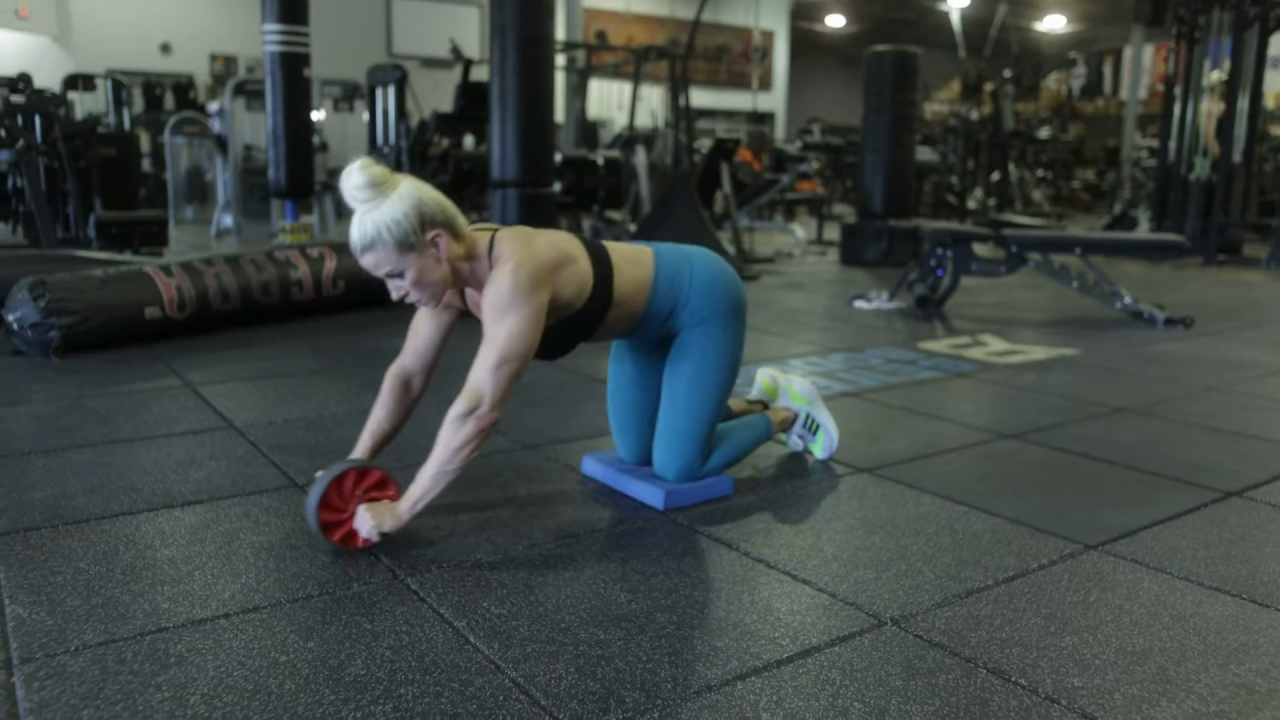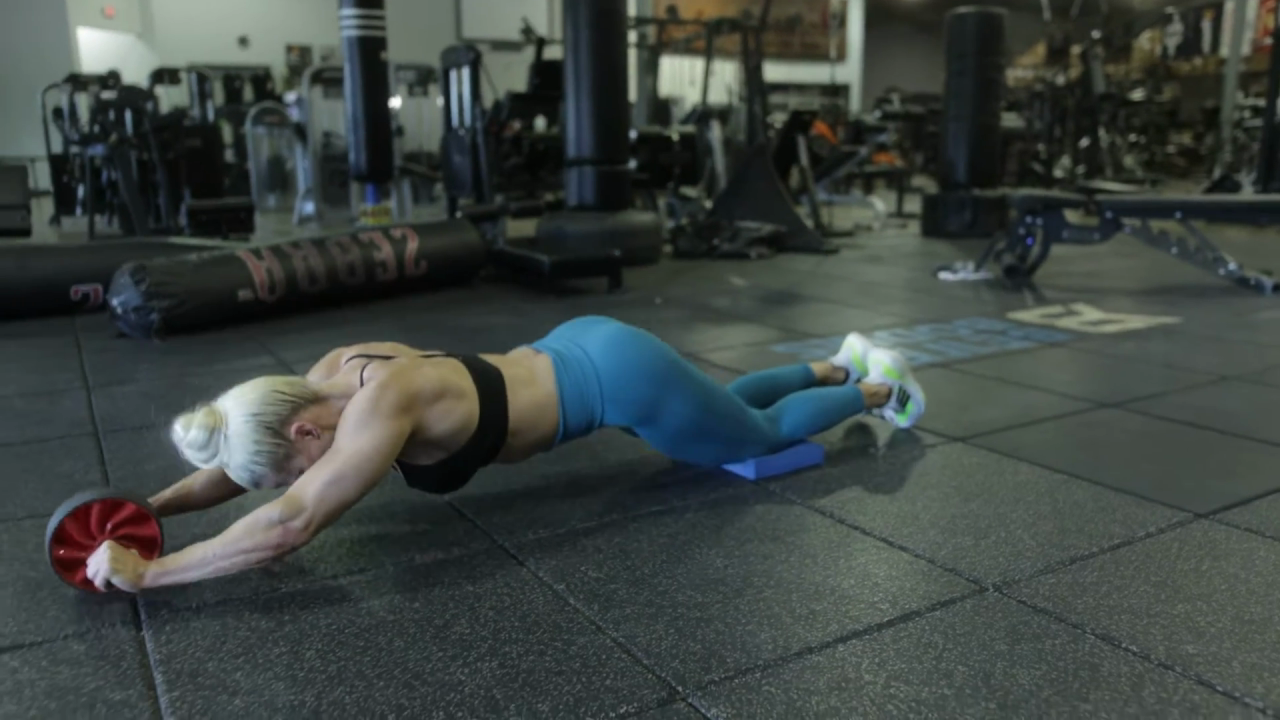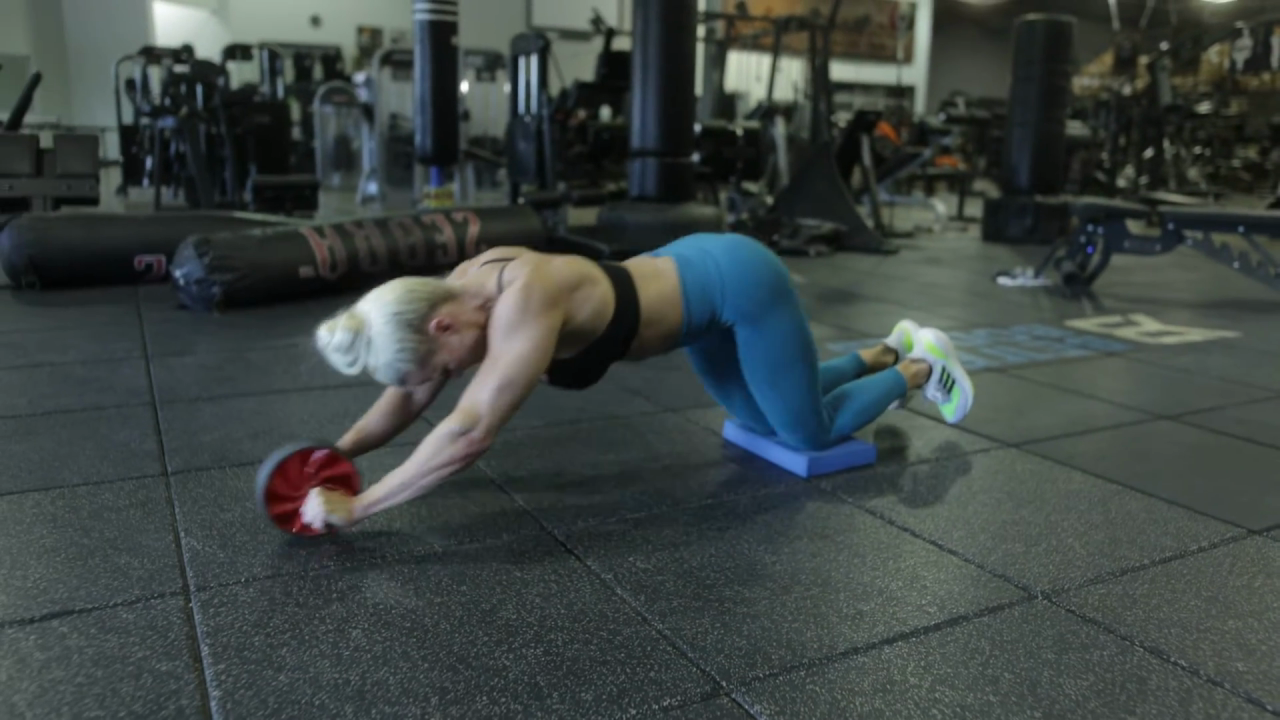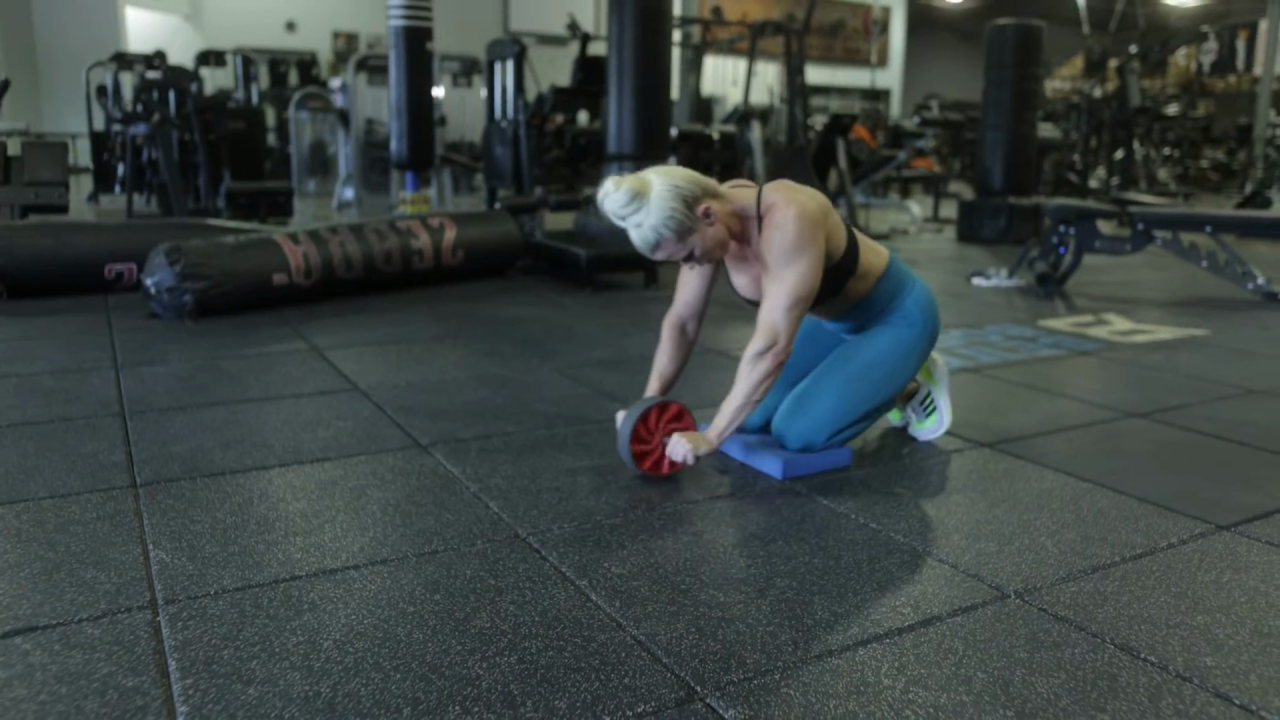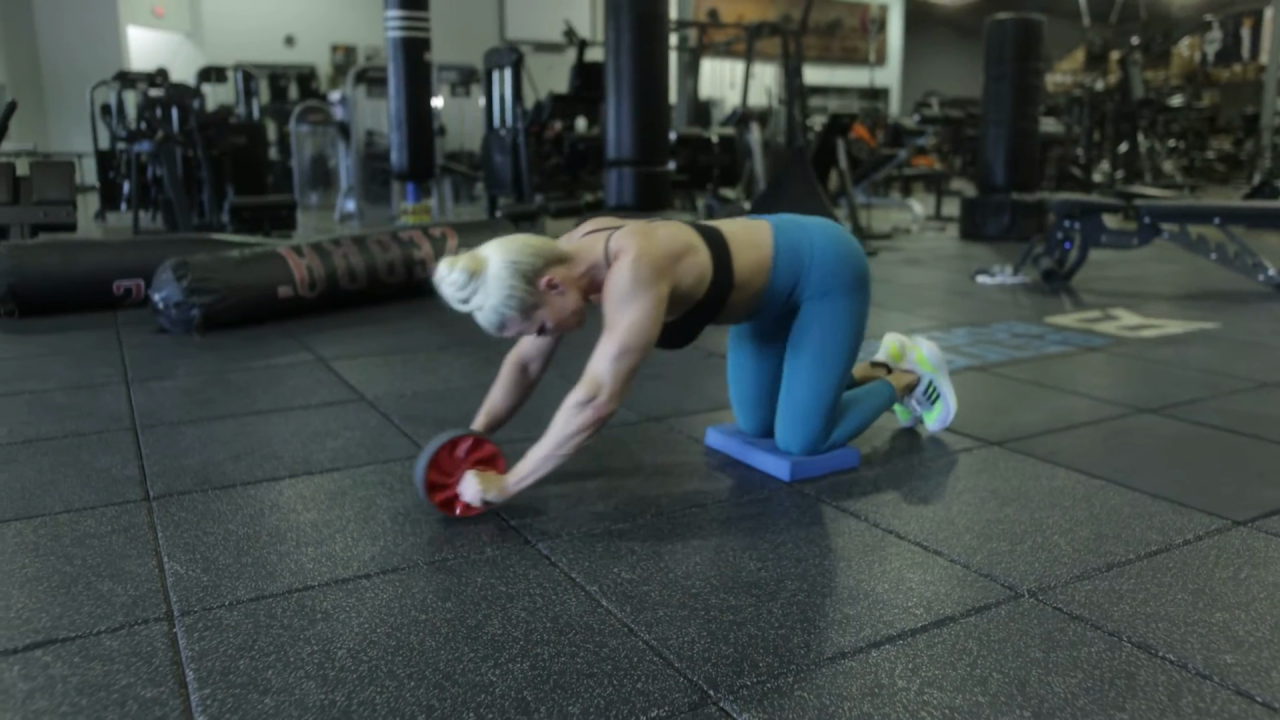
dt=1s
person 1, frame 1
left shoulder: (515, 273)
right shoulder: (453, 266)
left elbow: (479, 411)
right elbow: (407, 374)
left wrist: (400, 510)
right wrist: (356, 464)
left hip: (701, 297)
right hip: (650, 304)
left knee: (680, 468)
right knee: (639, 454)
left ankle: (785, 413)
right ankle: (755, 398)
person 1, frame 2
left shoulder: (382, 404)
right shoulder: (335, 377)
left elbow: (287, 525)
right elbow: (247, 460)
left wrist: (146, 571)
right wrist: (153, 503)
left hip: (618, 377)
right hip: (581, 354)
left knee: (762, 434)
right knee: (725, 405)
left ankle: (877, 387)
right ankle: (838, 365)
person 1, frame 3
left shoulder: (523, 300)
right shoulder: (461, 289)
left elbow: (468, 435)
right elbow: (409, 394)
left wrist: (355, 508)
right wrist: (339, 452)
left hip: (743, 285)
right hip: (700, 281)
left knee: (807, 435)
right knee: (764, 421)
left ankle: (920, 368)
right ankle: (885, 352)
person 1, frame 4
left shoulder: (789, 219)
right shoulder: (711, 214)
left elbow: (772, 346)
right elbow: (681, 320)
left wrist: (711, 437)
left hip: (897, 318)
left knee: (796, 434)
right knee: (750, 418)
left ankle: (908, 387)
right ankle: (879, 383)
person 1, frame 5
left shoulder: (634, 270)
right shoulder: (569, 257)
left elbow: (596, 402)
right elbow: (524, 363)
left wrist: (506, 483)
right wrist: (473, 438)
left hip: (823, 269)
right hip: (769, 273)
left knee: (803, 439)
right knee: (758, 426)
left ankle: (907, 377)
right ankle: (880, 365)
